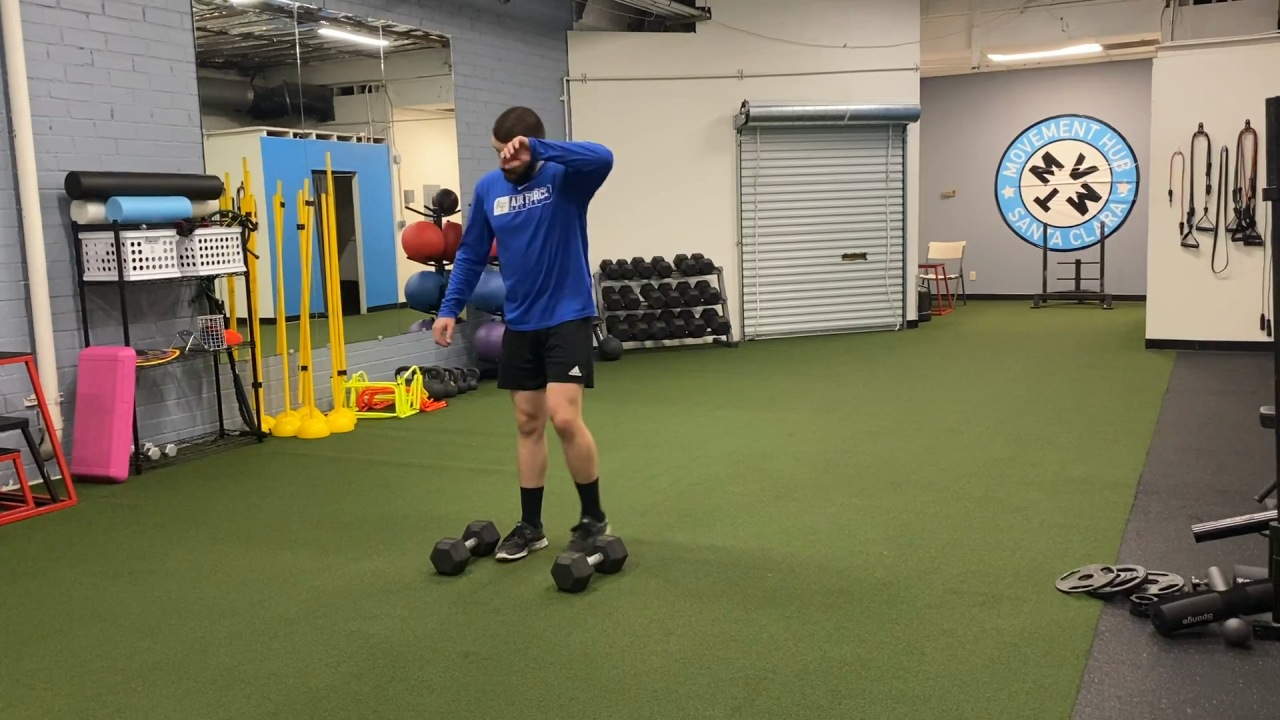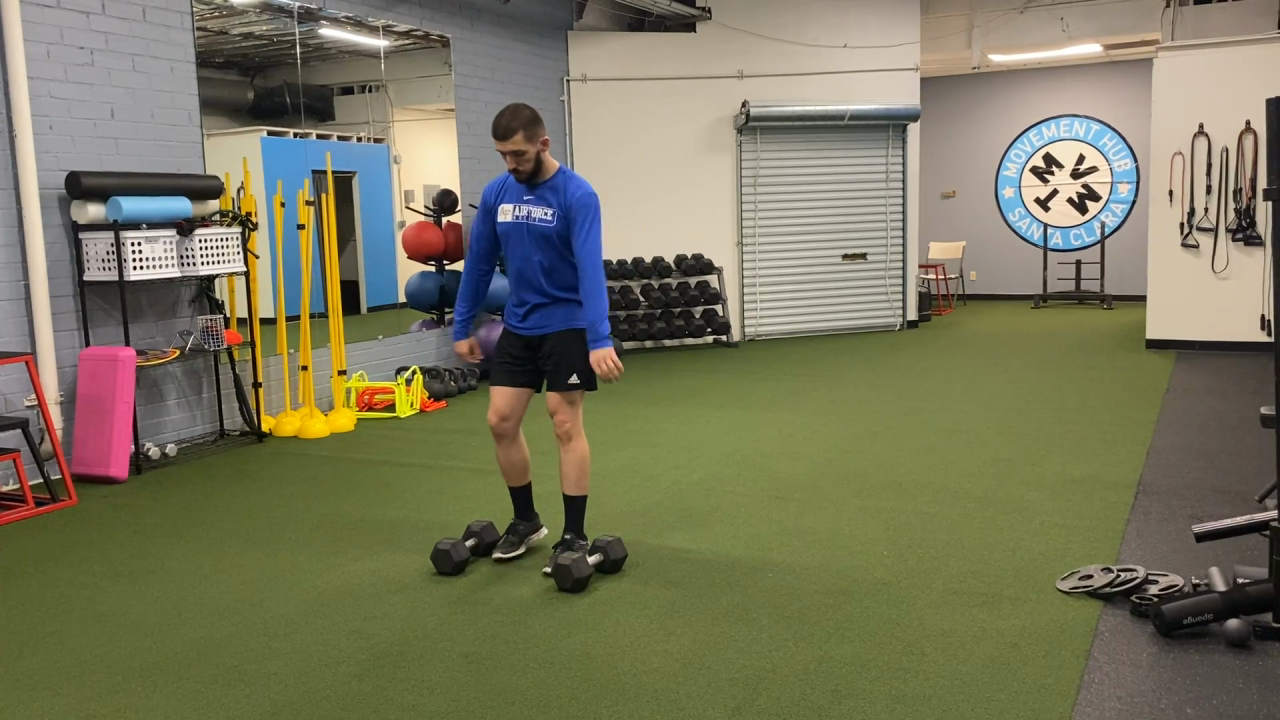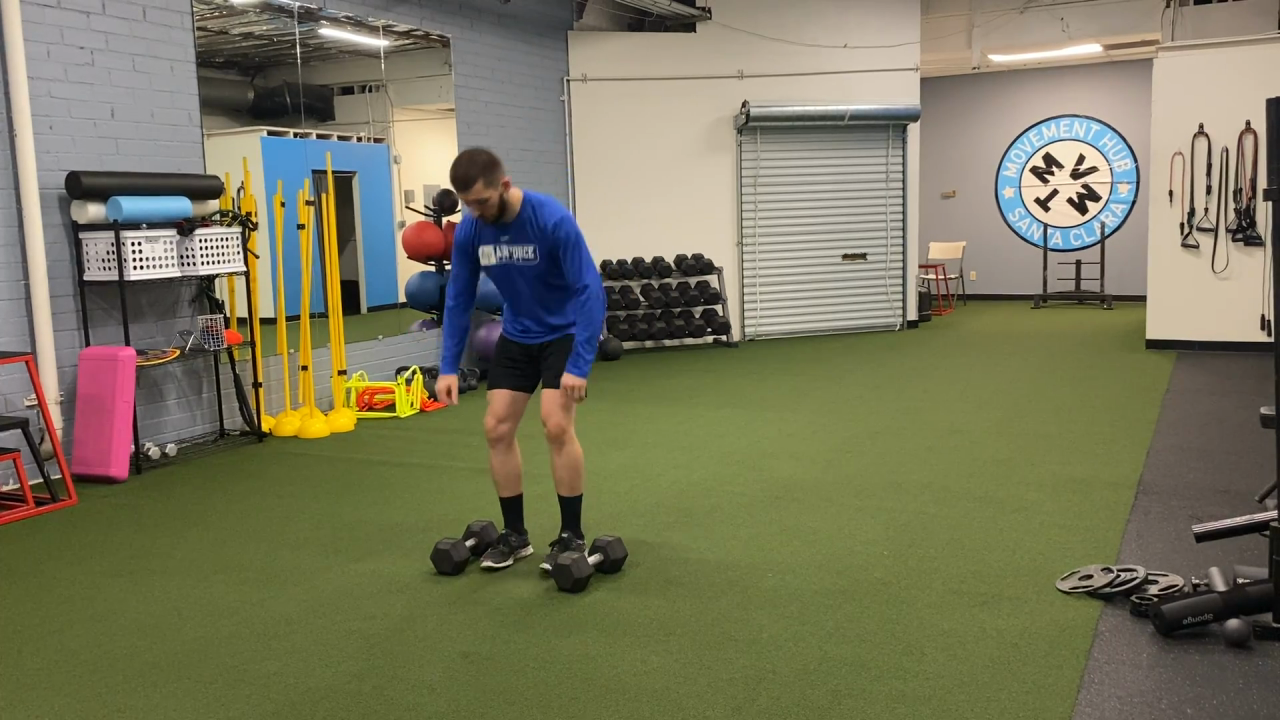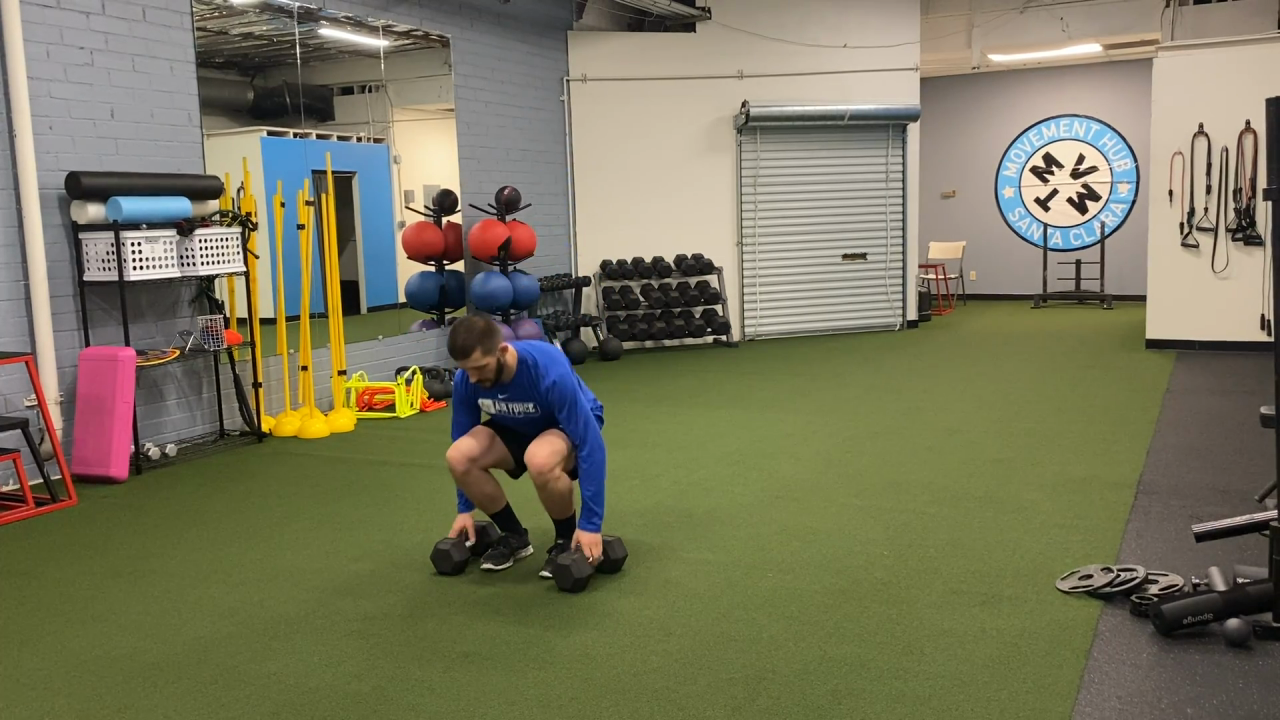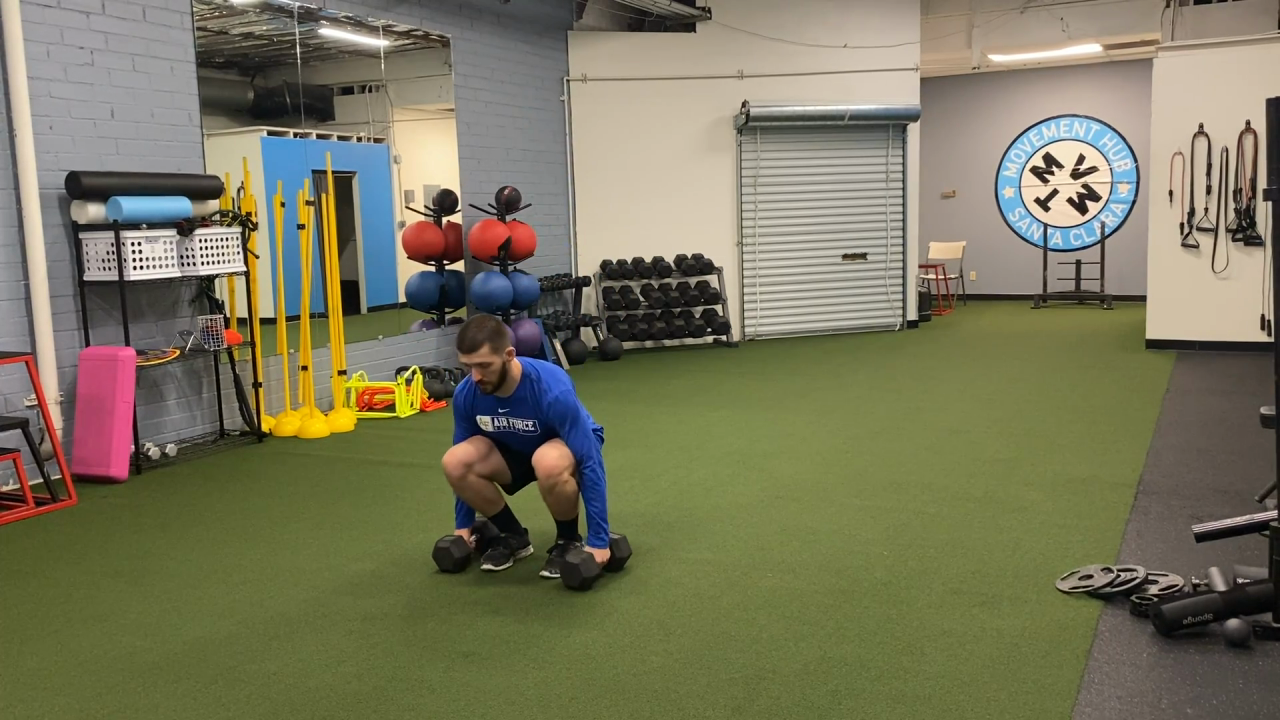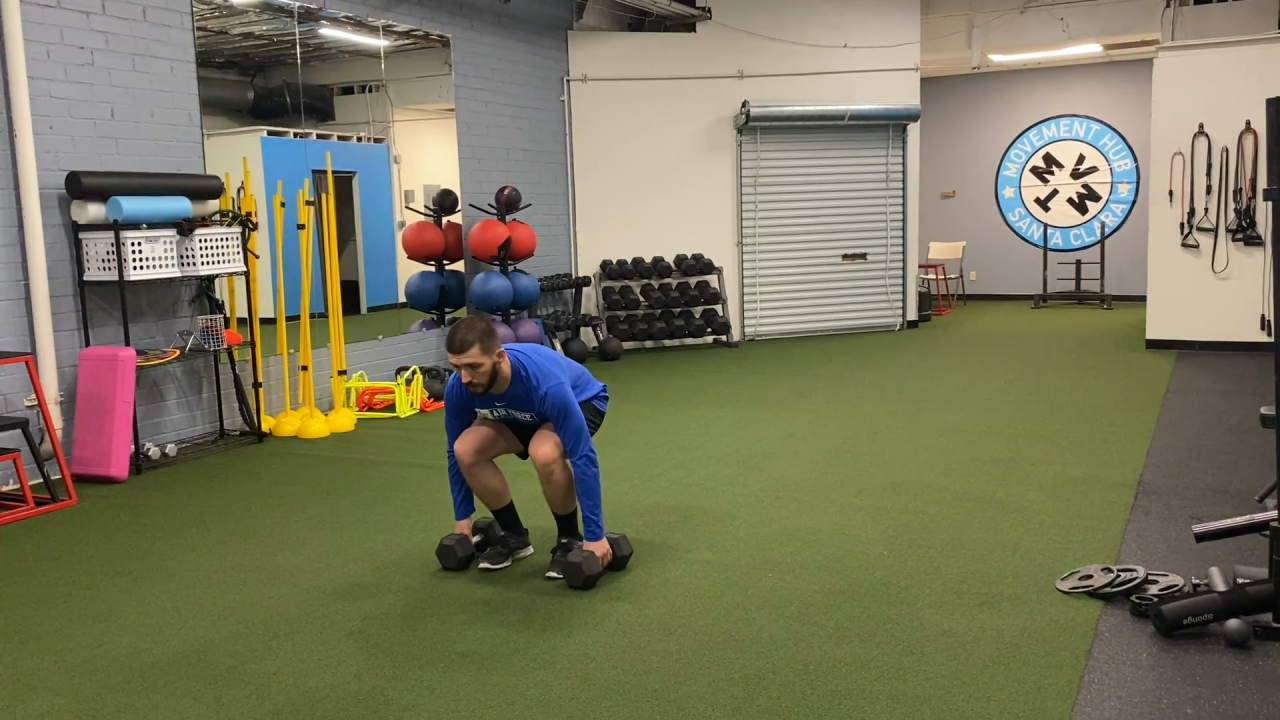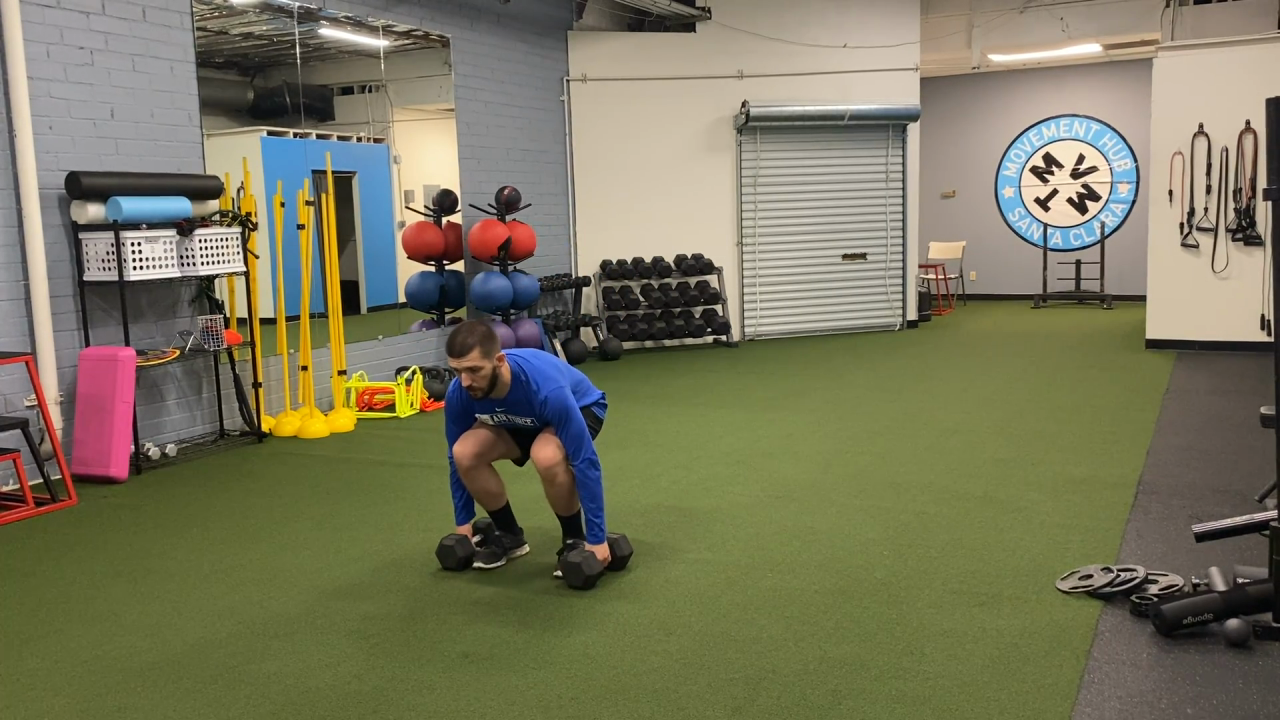
dt=0.5s
person 1, frame 1
left shoulder: (564, 177)
right shoulder: (487, 189)
left elbow: (602, 157)
right elbow: (471, 255)
left wrist: (537, 148)
right wrist: (449, 308)
left hip: (567, 317)
right hip: (520, 323)
left knee: (564, 418)
right knee: (527, 425)
left ankle: (592, 516)
right ankle: (530, 525)
person 1, frame 2
left shoulder: (577, 194)
right shoulder: (495, 194)
left elbow: (590, 268)
right elbow: (478, 264)
left wrist: (601, 339)
right wrist: (462, 327)
left hip: (569, 328)
right hip: (516, 328)
left knee: (566, 428)
right knee: (501, 423)
left ankle: (575, 535)
right ankle: (525, 521)
person 1, frame 3
left shoulder: (553, 220)
right shoulder: (468, 230)
left elbow: (589, 291)
right elbow: (459, 299)
left wrist: (580, 365)
right wrist: (449, 365)
left hip: (564, 333)
right hip: (516, 337)
left knee: (556, 427)
right knee: (497, 429)
left ankle: (572, 536)
right ankle: (515, 533)
person 1, frame 4
left shoulder: (550, 374)
right shoulder: (465, 381)
left elbow: (589, 445)
right elbow: (463, 438)
left wrist: (591, 524)
right wrist: (465, 509)
left hip: (572, 428)
right hip: (519, 429)
left knee: (540, 461)
right knee: (458, 458)
left ankle: (567, 540)
right ankle: (513, 536)
person 1, frame 5
left shoulder: (553, 391)
right shoulder: (466, 394)
left elbow: (590, 462)
right elbow: (464, 464)
left wrist: (598, 541)
right wrist: (463, 525)
left hip: (571, 447)
right hip: (515, 450)
left knee: (549, 464)
right knee: (454, 462)
left ankle: (569, 541)
right ankle: (513, 535)
person 1, frame 6
left shoulder: (547, 385)
right shoulder: (458, 388)
left elbow: (582, 457)
right elbow: (455, 453)
left wrist: (595, 535)
right wrist: (462, 517)
left hip: (581, 401)
left knee: (544, 453)
right knee: (466, 449)
left ankle: (570, 540)
right ankle: (514, 535)
person 1, frame 7
left shoulder: (547, 389)
right shoulder: (459, 394)
left elbow: (585, 461)
right elbow: (457, 458)
left wrist: (597, 538)
right wrist: (462, 522)
left hip: (580, 408)
left knee: (546, 455)
right knee: (466, 453)
left ankle: (575, 539)
right ankle: (508, 534)
